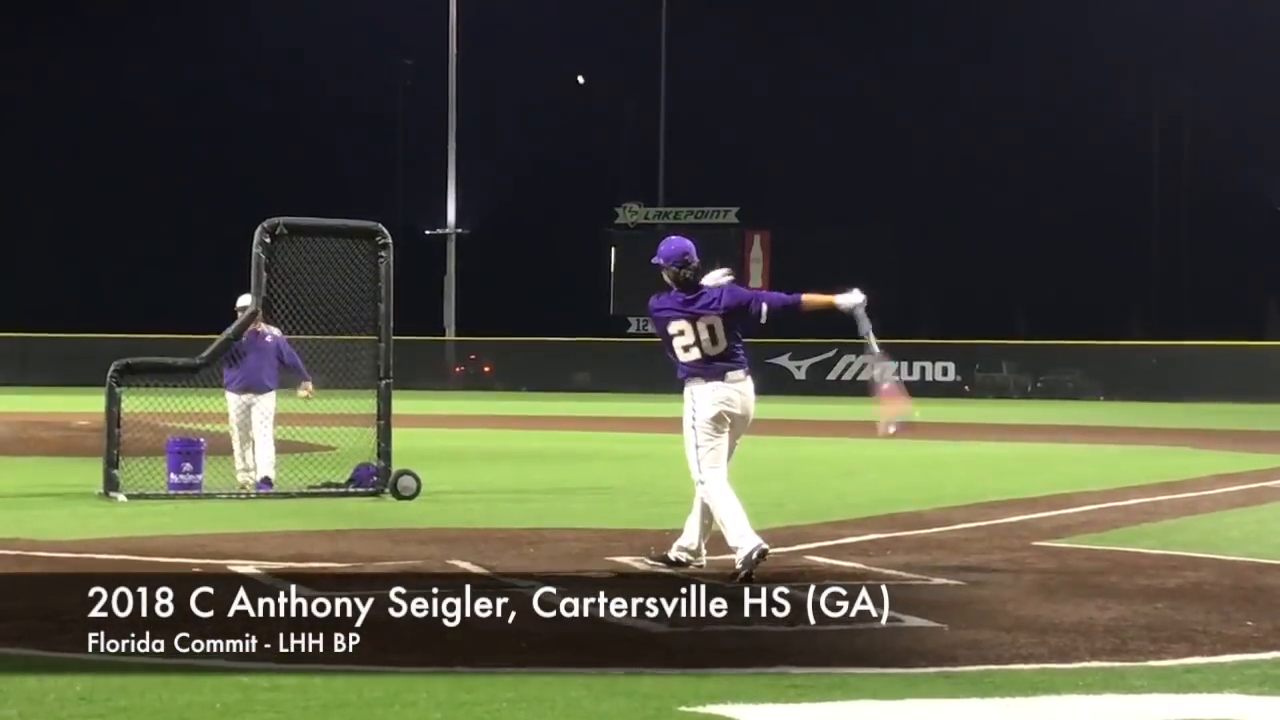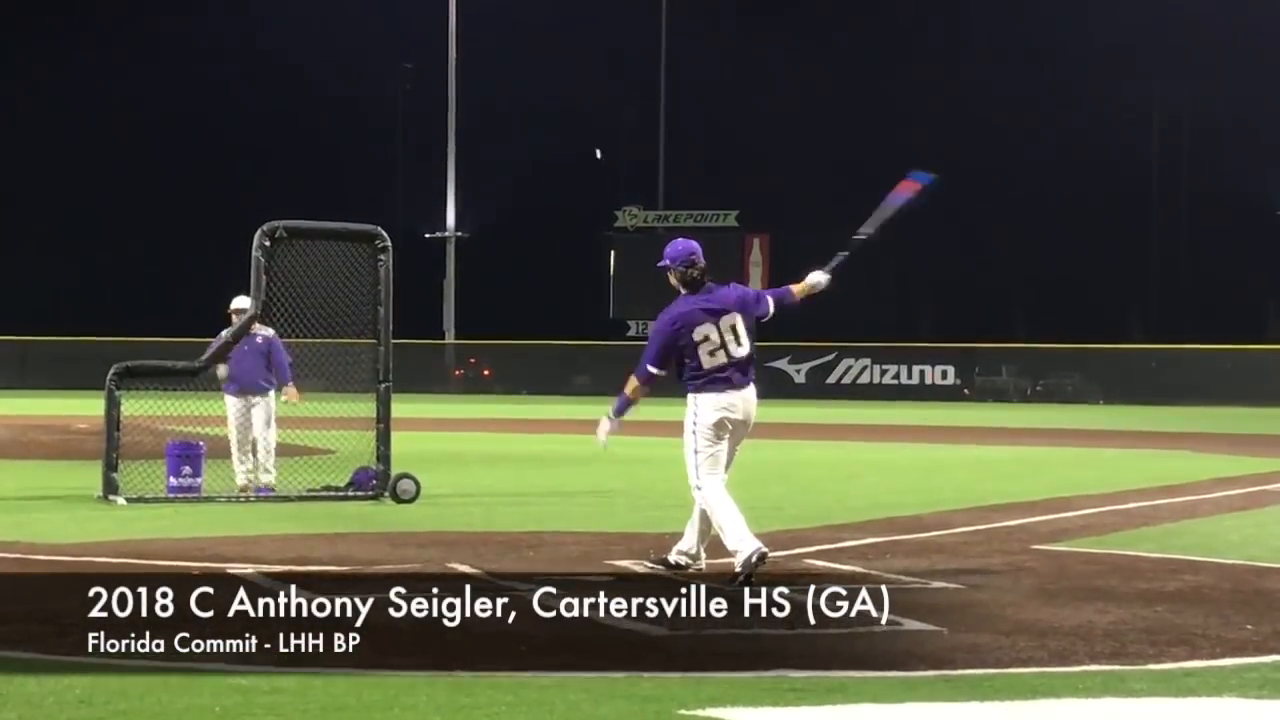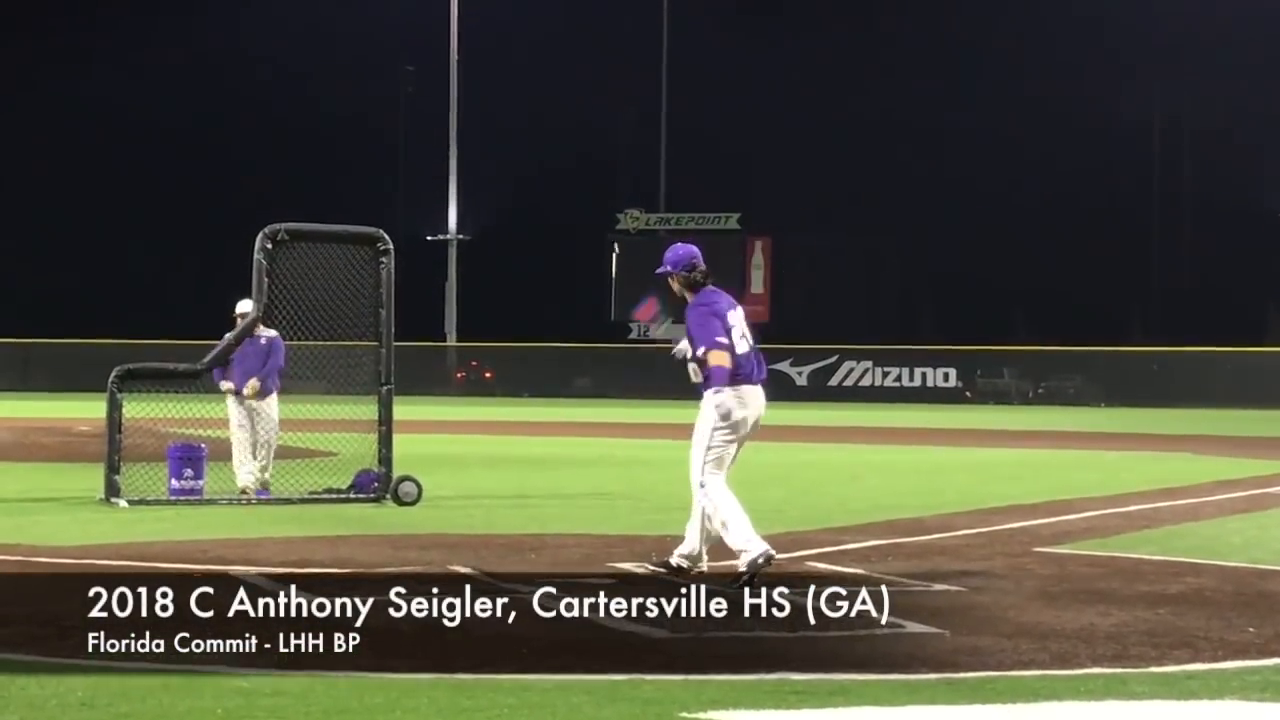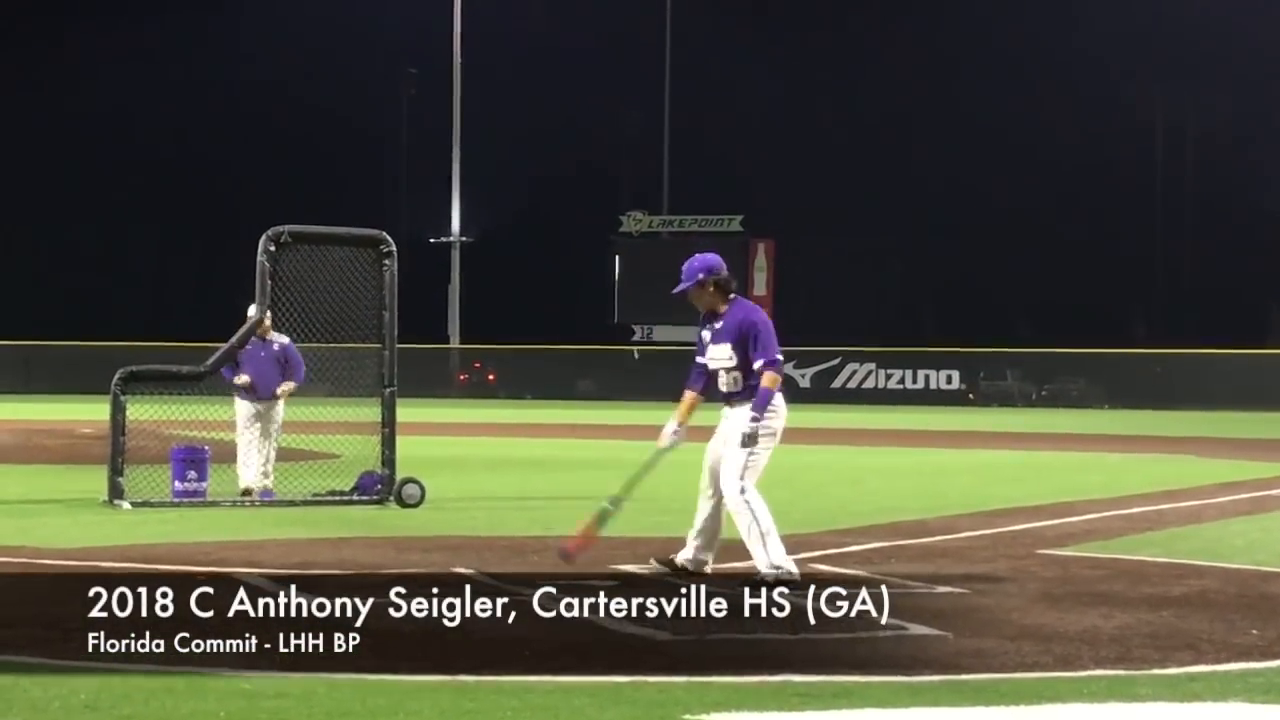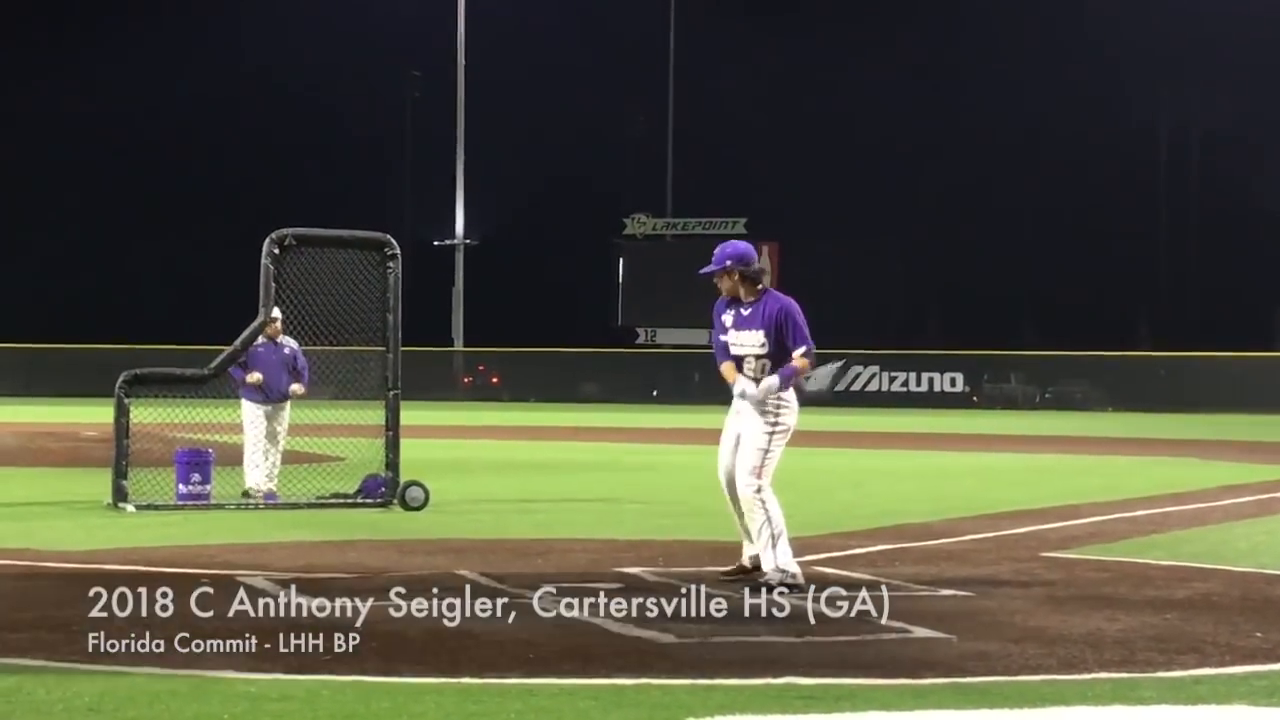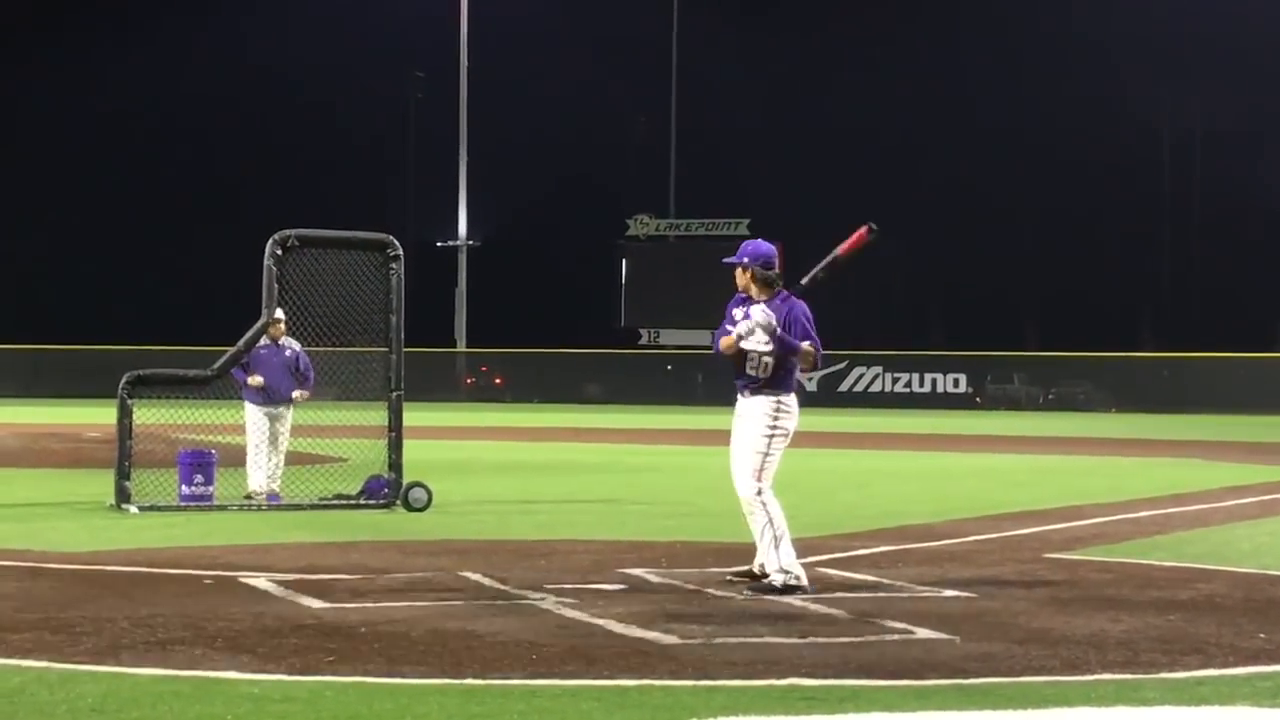
dt=0.3s
person 1, frame 1
left shoulder: (658, 306)
right shoulder: (726, 295)
right elbow: (782, 302)
right wrist: (837, 301)
left hip: (704, 395)
right hip: (741, 389)
left knee: (711, 478)
right knee: (712, 474)
left ankle: (747, 545)
right ankle: (687, 549)
person 1, frame 2
left shoulder: (672, 318)
right shoulder: (736, 295)
left elbow: (646, 374)
right elbow: (777, 300)
left wrist: (614, 414)
right wrist: (811, 283)
left hip: (709, 403)
right hip: (746, 397)
left knee: (706, 484)
right knee: (712, 479)
left ankle: (746, 549)
right ankle: (688, 553)
person 1, frame 3
left shoulder: (699, 309)
right shoulder: (720, 298)
left elbow: (717, 350)
left wrist: (719, 390)
right wrist: (690, 345)
left hip: (728, 398)
right hip: (751, 395)
left knee: (707, 481)
right knee: (709, 478)
left ankle: (752, 551)
right ankle: (690, 555)
person 1, frame 4
left shoulder: (748, 317)
right shoulder: (707, 322)
left elbow: (772, 370)
right elbow: (699, 375)
left wrist: (756, 415)
right wrist: (678, 421)
left hip: (760, 410)
right hip: (732, 411)
left knee: (736, 486)
right knee: (712, 480)
left ankle: (778, 568)
right ankle: (694, 557)
person 1, frame 5
left shoulder: (781, 307)
right shoulder: (723, 307)
left elbow: (805, 358)
right elbow: (722, 355)
left wrist: (778, 380)
right wrist: (739, 383)
left hip: (774, 403)
right hip: (744, 402)
left knee: (753, 483)
right knee: (729, 475)
left ankle: (784, 572)
right ankle: (757, 556)
person 1, frame 6
left shoulder: (791, 307)
right shoulder: (738, 304)
left elbow: (812, 360)
right elbow: (720, 346)
left wrist: (776, 333)
right wrist: (744, 330)
left hip: (772, 406)
right hip: (745, 403)
left knee: (754, 487)
right knee: (745, 484)
left ankle: (789, 575)
right ankle: (768, 563)
person 2, frame 1
left shoulder: (274, 334)
left elbow: (290, 358)
left wrist: (306, 379)
right wrist: (243, 336)
left hip: (265, 394)
right hip: (237, 395)
left knee: (264, 434)
right knee: (241, 439)
left ankle: (265, 477)
right ankle: (246, 480)
person 2, frame 2
left shoulder: (268, 335)
right shoulder: (225, 337)
left elbow: (281, 360)
left wrist: (288, 384)
right wrist: (218, 368)
left hip: (263, 396)
right hip: (235, 397)
left knee: (265, 437)
right knee: (240, 440)
left ankle: (266, 482)
right ankle: (246, 483)
person 2, frame 3
left shoulder: (272, 337)
right shoulder: (229, 339)
left elbow: (276, 362)
right elbow: (217, 364)
left wrist: (259, 380)
right wrist: (222, 381)
left hip: (266, 398)
right hip: (238, 399)
left knee: (267, 439)
right knee: (241, 442)
left ankle: (262, 481)
right ankle: (246, 484)
person 2, frame 4
left shoulder: (283, 342)
left elbow: (298, 364)
right elbow: (225, 364)
left wrist: (293, 383)
right wrist: (234, 378)
left hip: (274, 402)
right hip: (246, 401)
left knee: (269, 443)
right knee: (247, 442)
left ankle: (265, 484)
right ankle: (247, 485)
person 2, frame 5
left shoulder: (291, 346)
right shoulder: (250, 344)
left elbow: (302, 370)
right elbow: (233, 364)
left wrist: (301, 386)
right wrist: (245, 378)
left hip: (280, 405)
right hip: (253, 403)
left knee: (275, 447)
right knee: (254, 444)
left ankle: (269, 488)
right ankle: (253, 487)
person 2, frame 6
left shoulder: (294, 347)
right shoulder: (252, 345)
left elbow: (307, 370)
right elbow: (236, 366)
left wrist: (305, 390)
right wrist: (246, 380)
left hip: (283, 406)
right hip: (256, 405)
left knee: (278, 448)
right knee: (256, 447)
left ankle: (272, 489)
right ankle: (256, 490)
